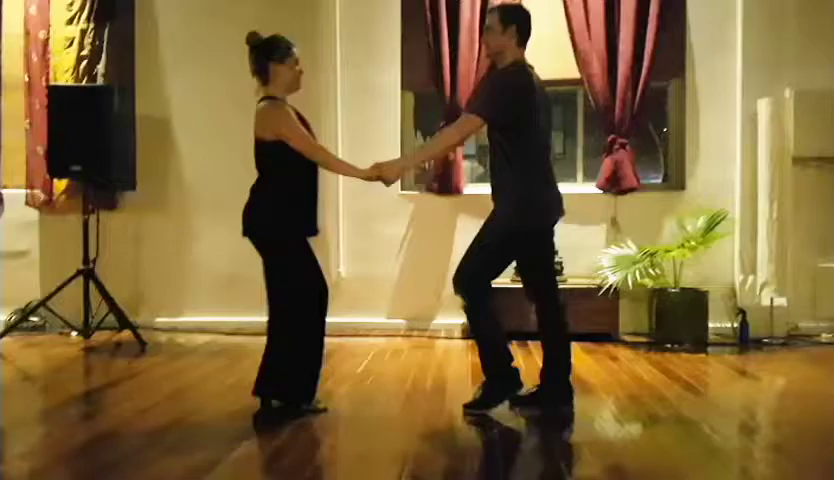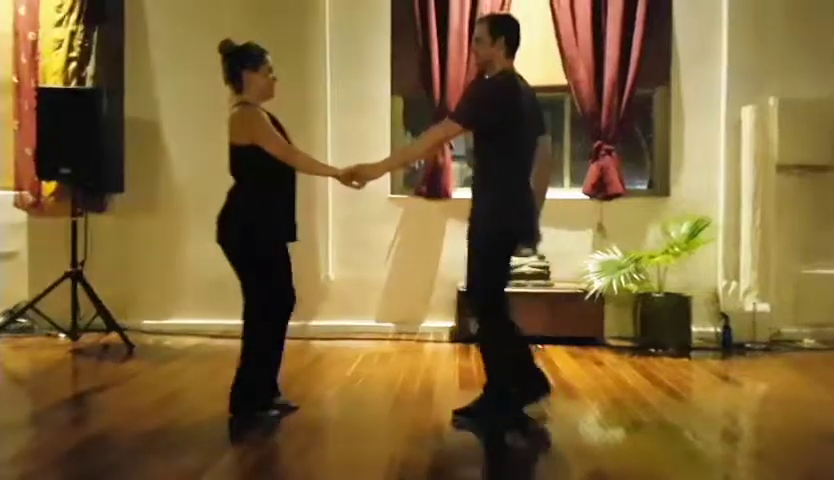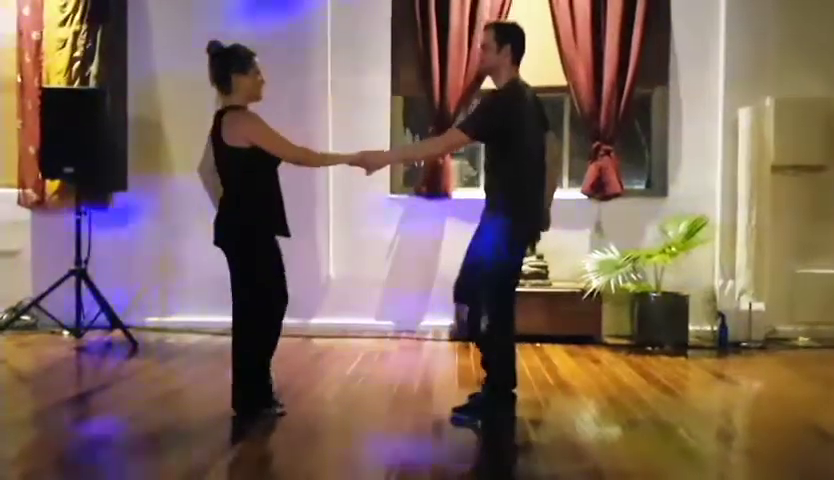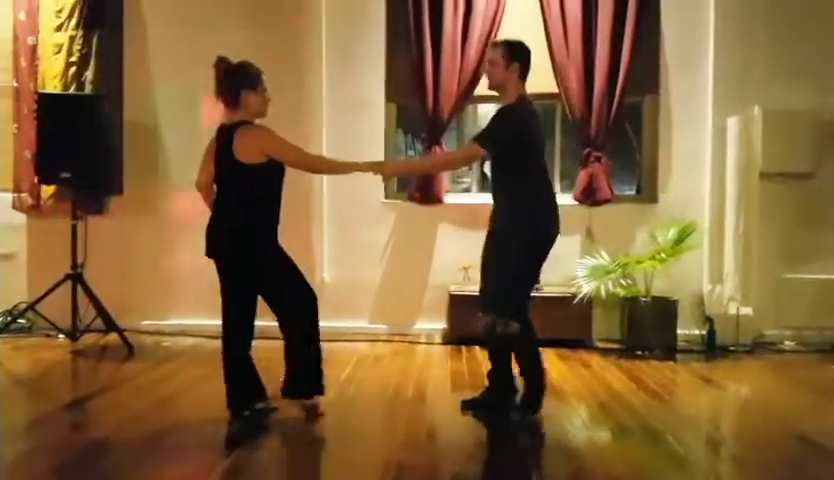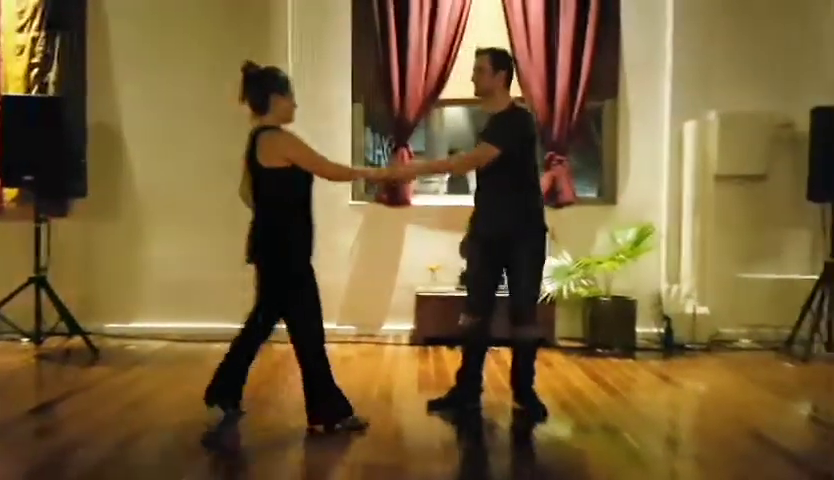
dt=0.4s
person 1, frame 1
left shoulder: (503, 79)
right shoulder: (530, 83)
left elbow: (460, 131)
left wrist: (402, 164)
left hip: (518, 208)
right hip: (540, 206)
left knee: (471, 281)
right knee: (544, 294)
left ankle: (501, 377)
right ankle: (556, 388)
person 1, frame 2
left shoulder: (491, 89)
right shoulder: (523, 93)
left elbow: (439, 136)
right elbow: (545, 158)
left wrist: (380, 167)
right wrist: (533, 214)
left hip: (495, 215)
right hip: (514, 213)
left knee: (484, 302)
right knee: (489, 300)
left ankle: (499, 398)
right ankle: (526, 379)
person 1, frame 3
left shoulder: (501, 102)
right shoulder: (526, 99)
left elbow: (446, 144)
right elbow: (543, 154)
left wrist: (386, 157)
right wrist: (542, 208)
left hip: (509, 217)
right hip: (520, 213)
left knee: (491, 299)
right knee: (485, 295)
left ankle: (497, 393)
right ankle: (500, 384)
person 1, frame 4
left shoulder: (516, 117)
right shoulder: (514, 116)
left elbow: (463, 158)
left wrist: (405, 168)
left hip: (532, 227)
right hip: (507, 225)
left knee: (510, 308)
right knee: (493, 308)
left ankle: (532, 385)
right ankle: (499, 391)
person 1, frame 5
left shoulder: (517, 120)
right shoulder: (492, 123)
left elbow: (476, 160)
left wrist: (421, 167)
right wrist: (470, 230)
left hip: (524, 233)
right hip: (486, 232)
left knee: (525, 315)
right knee: (476, 312)
left ankle: (523, 390)
right ankle: (466, 390)
person 2, frame 1
left shoulder: (280, 110)
right shoulder: (273, 110)
left elbow: (304, 158)
right elbow: (314, 152)
right wrist: (362, 172)
left hip: (282, 220)
right hip: (274, 221)
left knee: (288, 302)
right knee: (309, 295)
left ankle: (277, 391)
right ankle: (294, 393)
person 2, frame 2
left shoulder: (257, 117)
right shoulder: (247, 116)
right elbow: (290, 156)
right wrist: (336, 172)
left hip: (263, 227)
right hip: (248, 230)
left knee: (274, 304)
right knee: (266, 308)
left ankle: (262, 394)
right ankle: (249, 402)
person 2, frame 3
left shoulder: (225, 120)
right shoulder: (243, 120)
left elbow: (210, 171)
right elbow: (295, 155)
right wrist: (347, 158)
left hip: (240, 225)
right hip: (249, 228)
left knee: (264, 306)
right knee: (257, 309)
left ankle: (256, 395)
right ankle: (250, 401)
person 2, frame 4
left shoulder: (221, 136)
right shoulder: (255, 135)
left elbow: (204, 183)
right elbow: (311, 163)
right wrist: (362, 166)
left hip: (226, 239)
right hip: (252, 241)
left knee: (239, 316)
right knee: (300, 304)
left ankle: (245, 400)
right ankle: (301, 387)
person 2, frame 5
left shoulder: (258, 140)
right shoulder: (279, 140)
left elbow: (247, 191)
right elbow: (332, 171)
right wrist: (380, 172)
left hip: (272, 243)
right hip: (284, 247)
left knee: (263, 320)
right knee: (307, 327)
left ankle: (223, 395)
right ankle: (330, 413)
